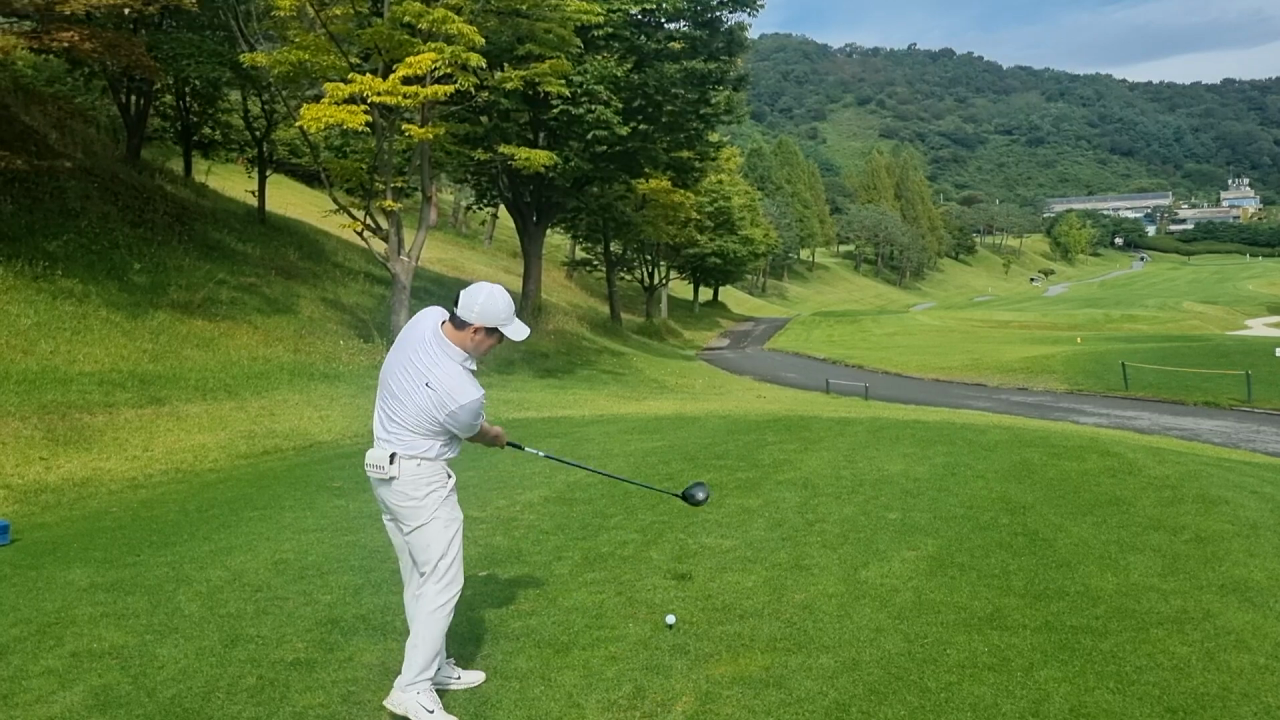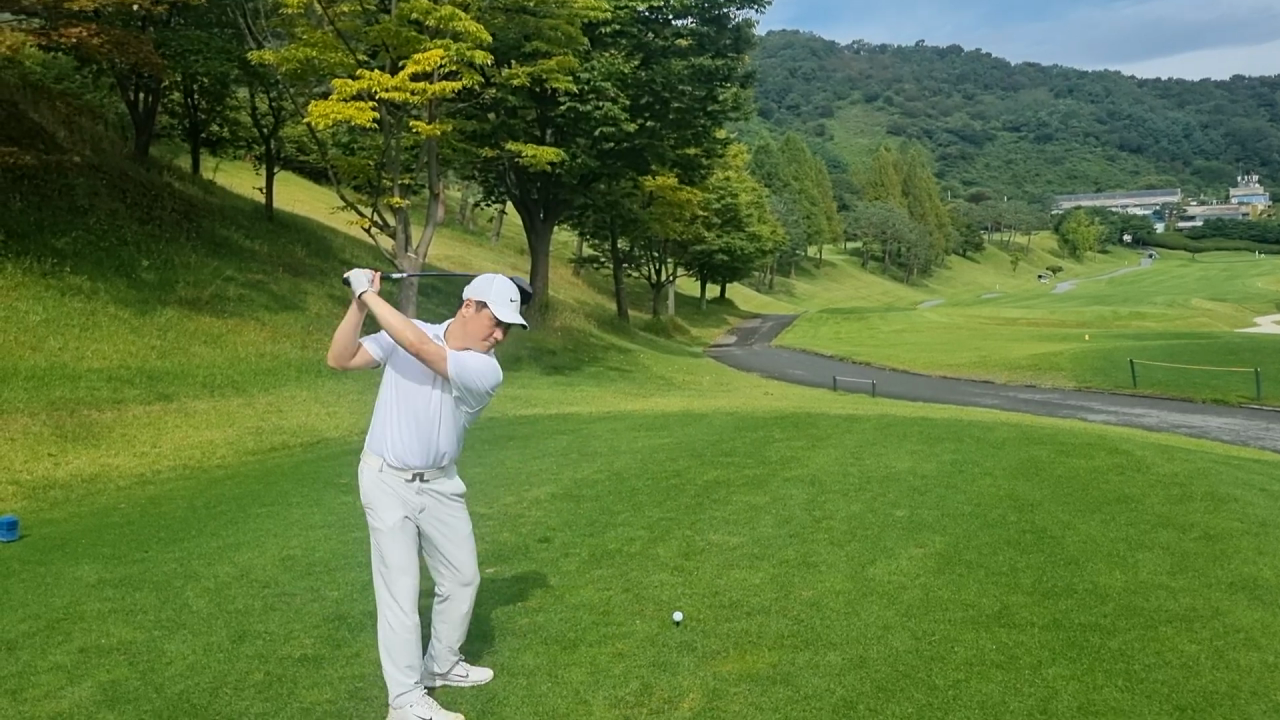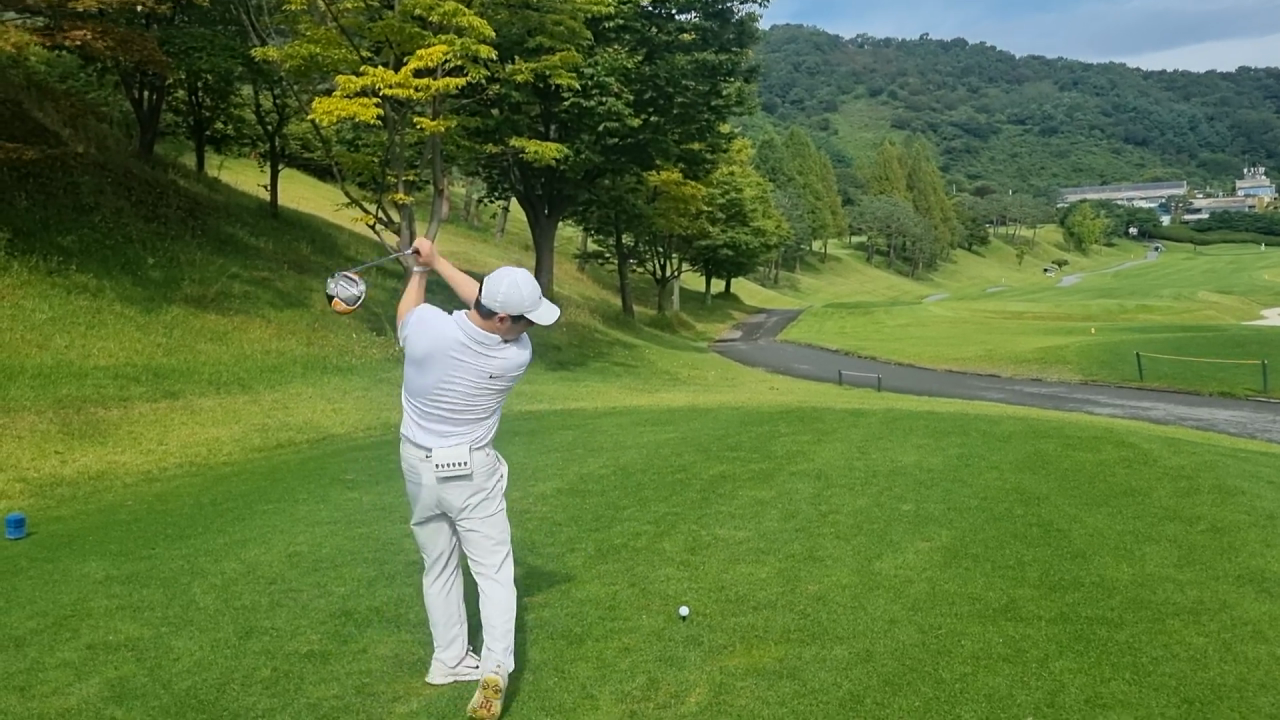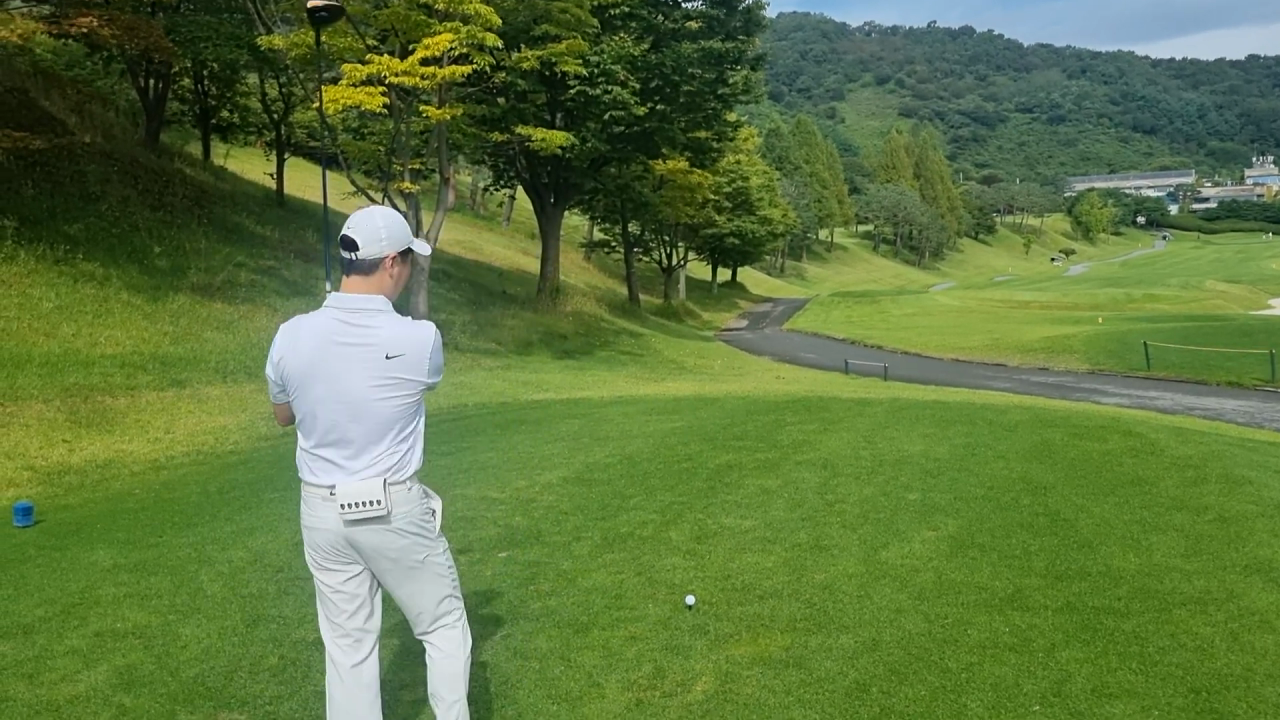
dt=1s
person 1, frame 1
left shoulder: (428, 318)
right shoulder: (463, 396)
right elbow: (474, 434)
left wrist: (483, 425)
right wrist: (495, 436)
left hip: (390, 470)
right hip: (420, 480)
left knee: (422, 579)
right knee: (442, 583)
left ankle: (433, 667)
person 1, frame 2
left shoulder: (486, 372)
right shoulder: (414, 329)
left elbow: (420, 349)
right elbow: (339, 360)
left wrist: (371, 297)
right wrist: (358, 303)
left hip: (439, 484)
right hip: (386, 480)
left knee: (461, 579)
right knee: (399, 591)
left ankle: (440, 665)
person 1, frame 3
left shoulder: (425, 326)
right shoulder: (517, 356)
left elbow: (406, 314)
right elbow: (480, 301)
left wrist: (421, 267)
right wrist: (439, 261)
left hip: (420, 467)
right hip: (474, 472)
left knee: (440, 566)
right knee: (495, 570)
left ankle: (451, 658)
right ankle: (494, 666)
person 1, frame 4
left shoulder: (291, 337)
right shoulder: (420, 338)
left hip: (321, 512)
right hip: (395, 510)
left knee: (348, 649)
right knee: (445, 624)
